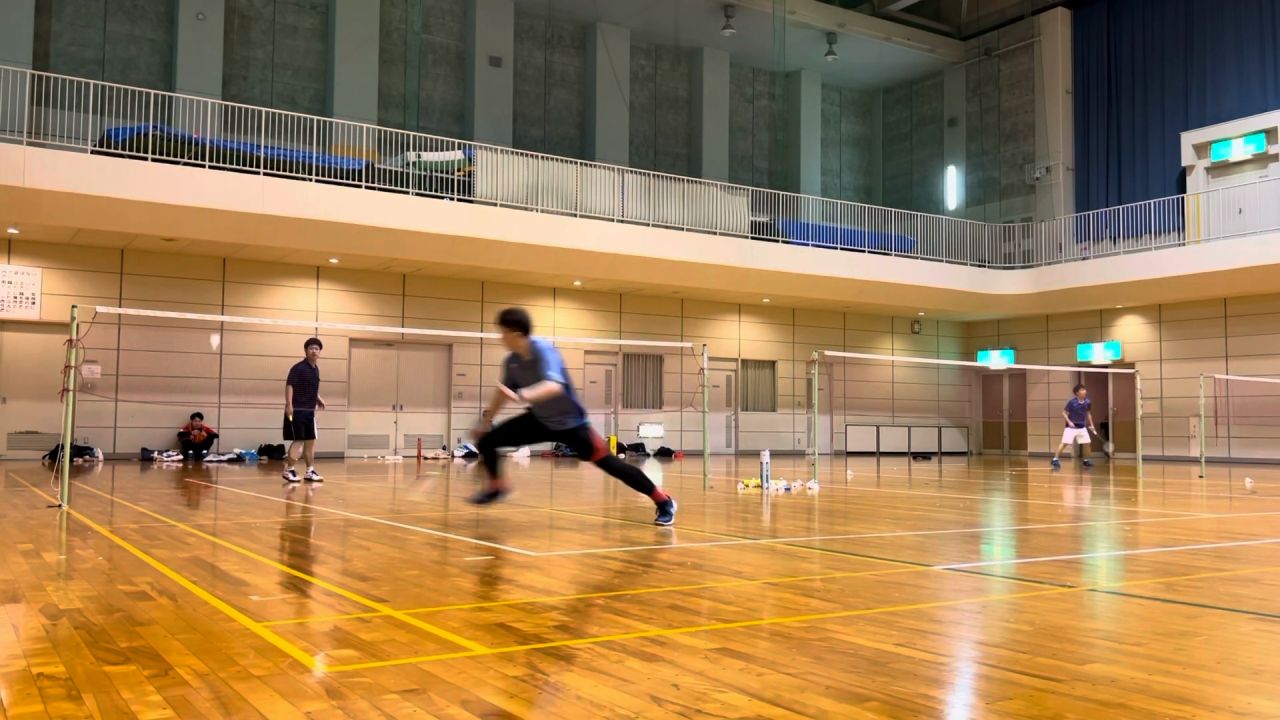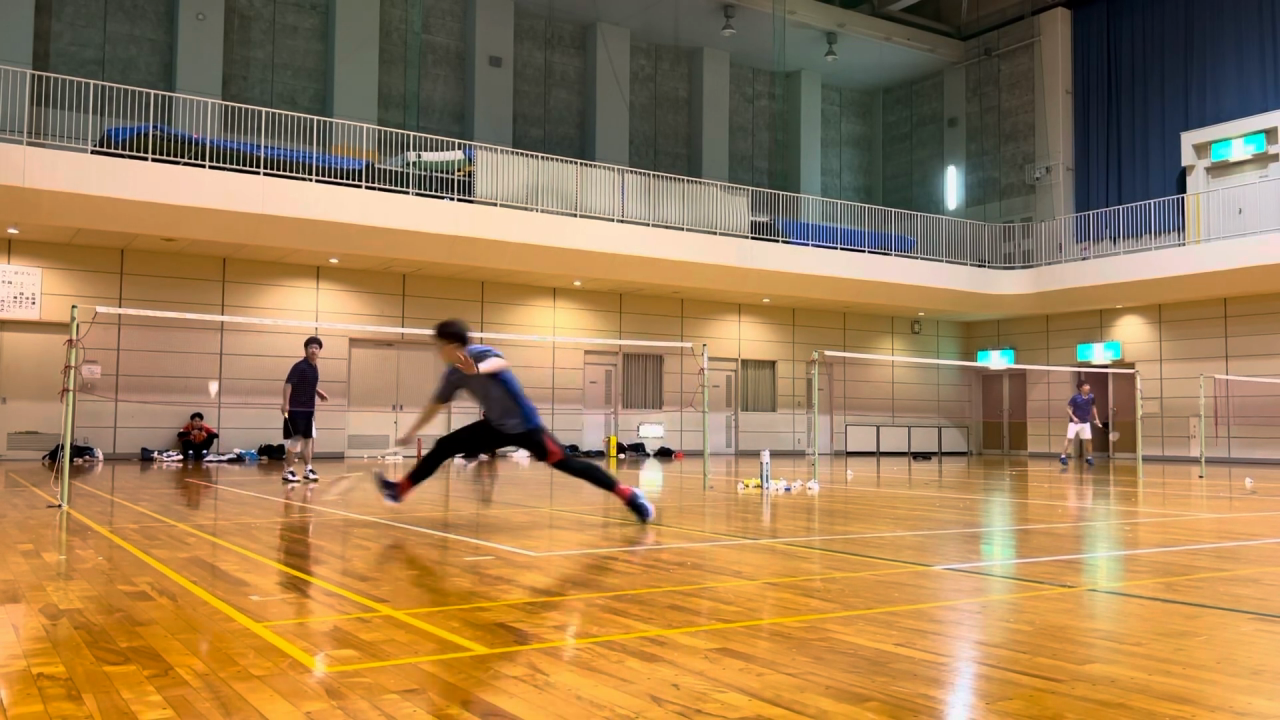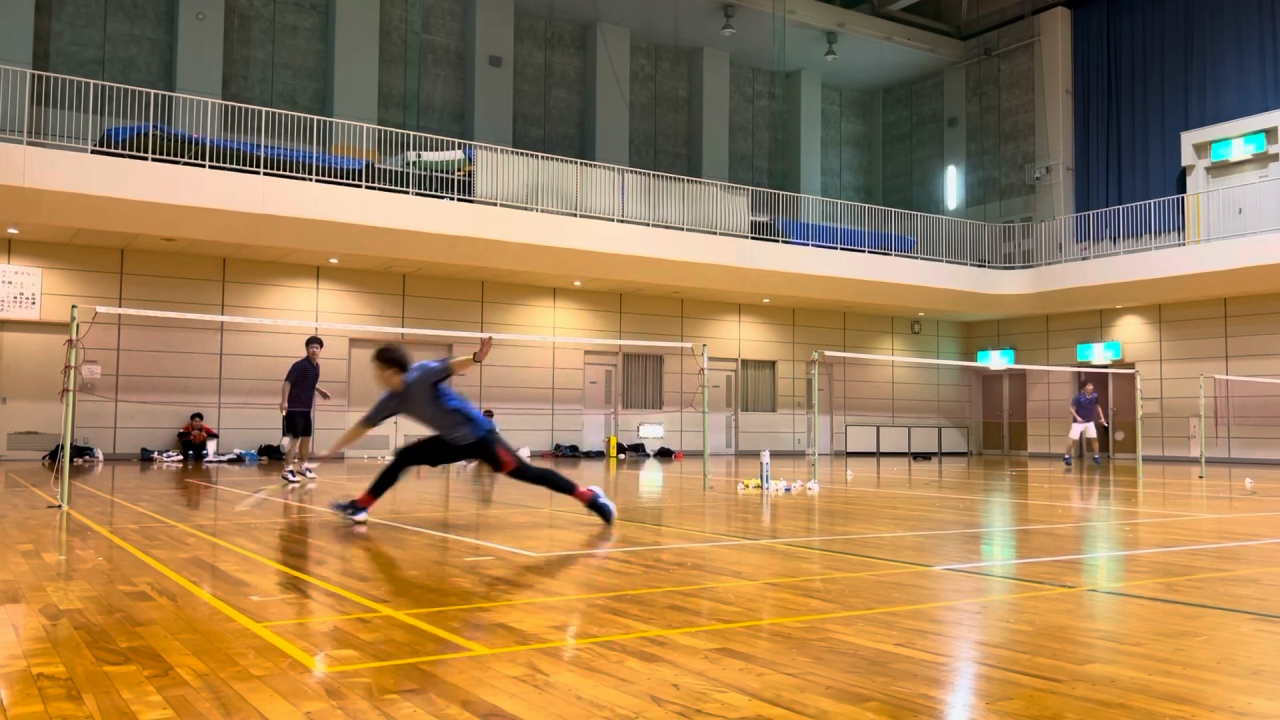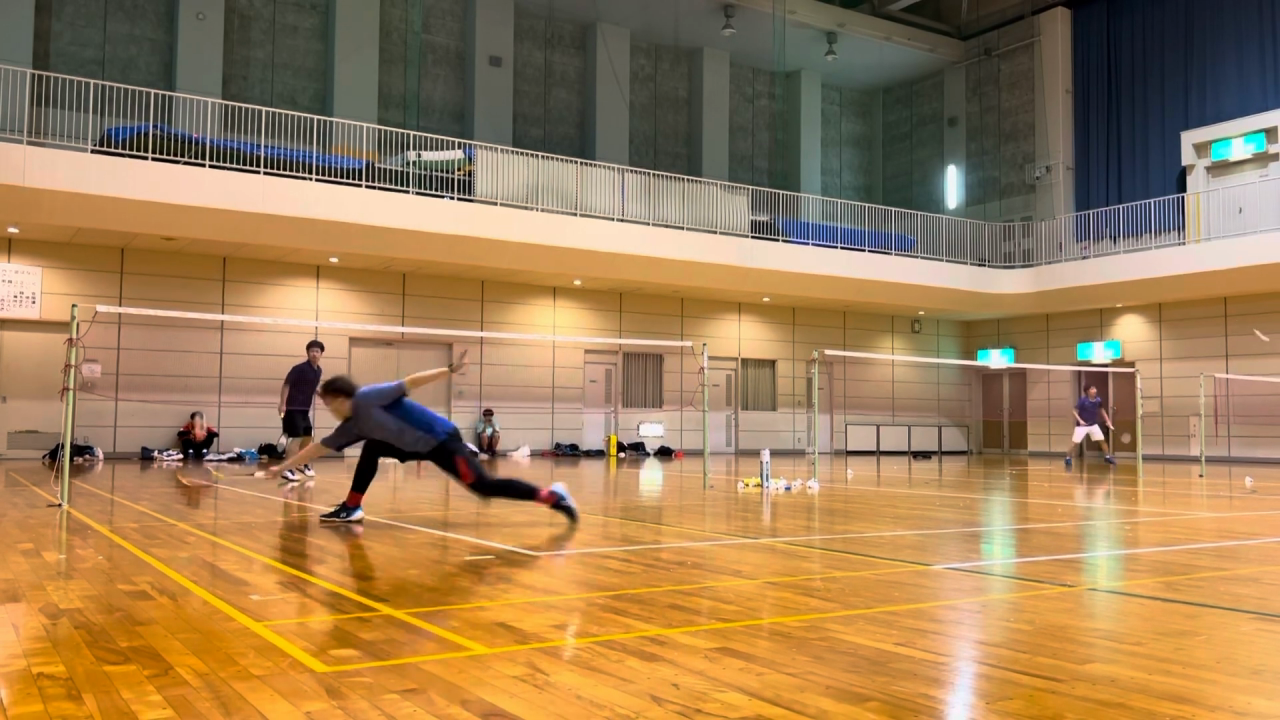
dt=0.1s
person 1, frame 1
left shoulder: (543, 351)
right shoulder: (513, 362)
left elbow: (555, 387)
right elbow: (503, 394)
left wrist: (522, 396)
right wrist: (486, 419)
left hip: (572, 422)
right hip: (540, 420)
left knee: (610, 464)
right knee: (488, 440)
left ankle: (663, 501)
right ankle: (496, 487)
person 1, frame 2
left shoulder: (481, 354)
right shoulder: (453, 374)
left elbow: (502, 363)
right elbow: (436, 404)
left wrist: (477, 369)
right wrist: (411, 432)
left hip: (525, 425)
right hip: (494, 426)
left knee: (566, 464)
right knee: (443, 447)
left ankle: (630, 496)
right ankle: (400, 490)
person 1, frame 3
left shoulder: (420, 376)
right shoulder: (391, 398)
left elbow: (454, 365)
right elbow: (364, 425)
left wrist: (475, 358)
right wrist: (334, 449)
left hip: (478, 436)
right hip: (454, 441)
left knee: (524, 472)
right knee: (403, 458)
left ankle: (590, 496)
right ankle: (360, 506)
person 1, frame 4
left shoulder: (368, 398)
right shoulder: (352, 424)
left elbow: (408, 383)
right elbow: (321, 447)
left wrist: (448, 369)
right wrist: (284, 466)
left hip: (440, 439)
right hip: (417, 446)
left knee: (484, 485)
right knee: (371, 449)
left ankle: (553, 496)
right ankle: (351, 507)
